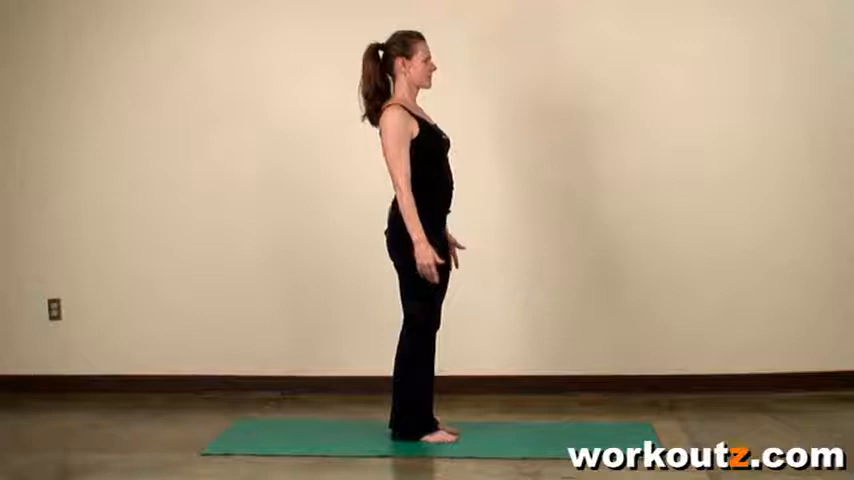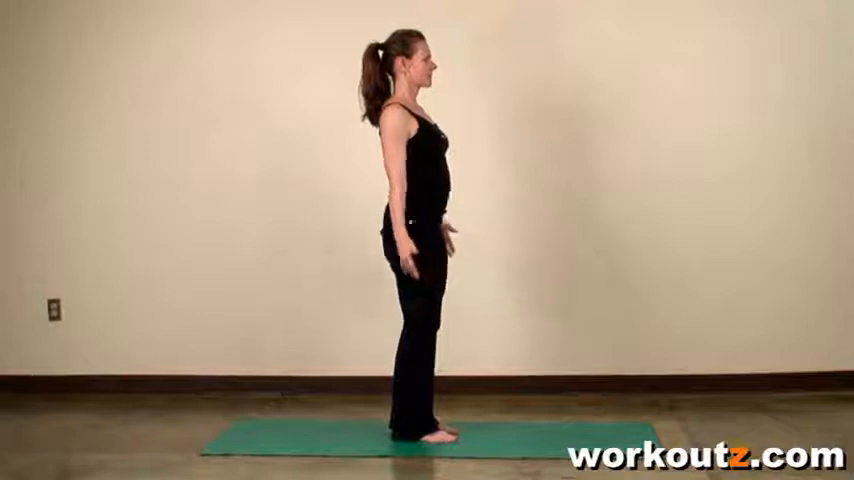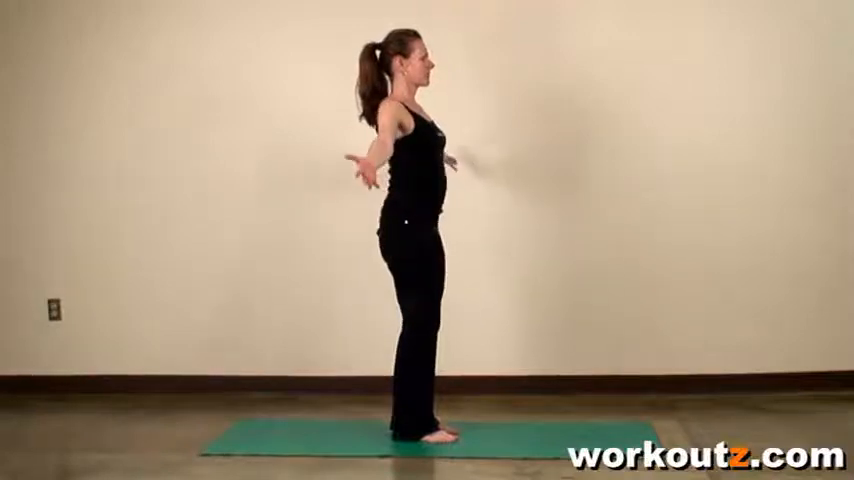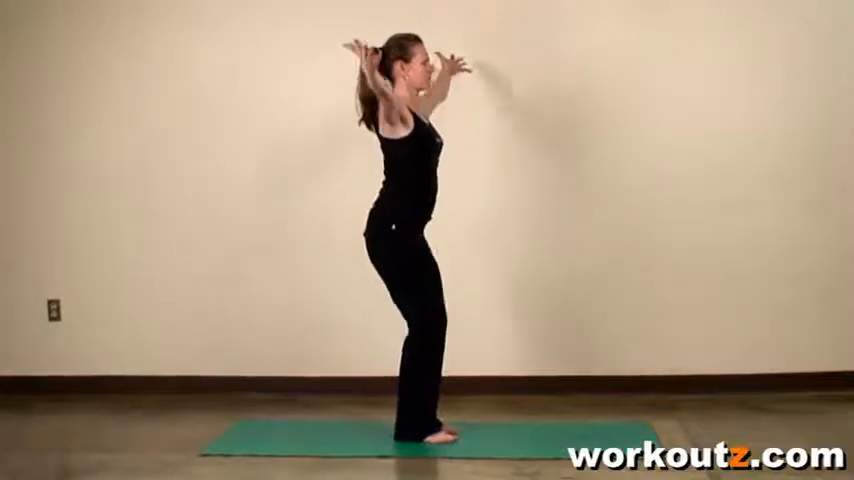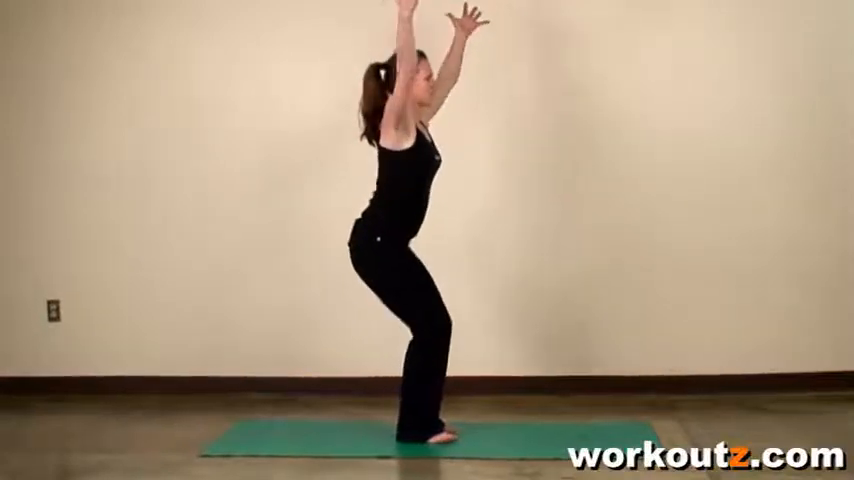
dt=0.5s
person 1, frame 1
left shoulder: (414, 111)
right shoulder: (394, 115)
right elbow: (403, 185)
right wrist: (419, 242)
left hip: (429, 228)
right hip: (413, 233)
left knee: (425, 327)
right knee: (419, 327)
left ankle: (419, 418)
right ankle: (412, 424)
person 1, frame 2
left shoulder: (414, 110)
right shoulder: (395, 114)
right elbow: (397, 180)
right wrist: (400, 235)
left hip: (427, 229)
right hip: (411, 230)
left knee: (426, 326)
right knee: (419, 326)
left ankle: (418, 418)
right ankle: (412, 424)
person 1, frame 3
left shoulder: (413, 108)
right shoulder: (391, 108)
right elbow: (385, 143)
left wrist: (441, 154)
right wrist: (369, 163)
left hip: (422, 228)
right hip: (404, 229)
left knee: (425, 324)
right knee: (419, 324)
left ankle: (419, 419)
right ankle: (411, 424)
person 1, frame 4
left shoulder: (415, 109)
right shoulder: (393, 110)
left elbow: (436, 93)
right elbow: (380, 91)
left wrist: (449, 73)
right wrist: (368, 71)
left hip: (407, 232)
right hip: (391, 232)
left knee: (431, 324)
right knee: (425, 325)
left ankle: (422, 420)
right ankle: (413, 425)
person 1, frame 5
left shoulder: (418, 121)
right shoulder: (395, 122)
left elbow: (449, 78)
right elbow: (404, 68)
left hip: (390, 244)
right hip: (375, 244)
left knee: (435, 327)
right knee: (431, 327)
left ankle: (423, 421)
right ankle: (416, 426)
